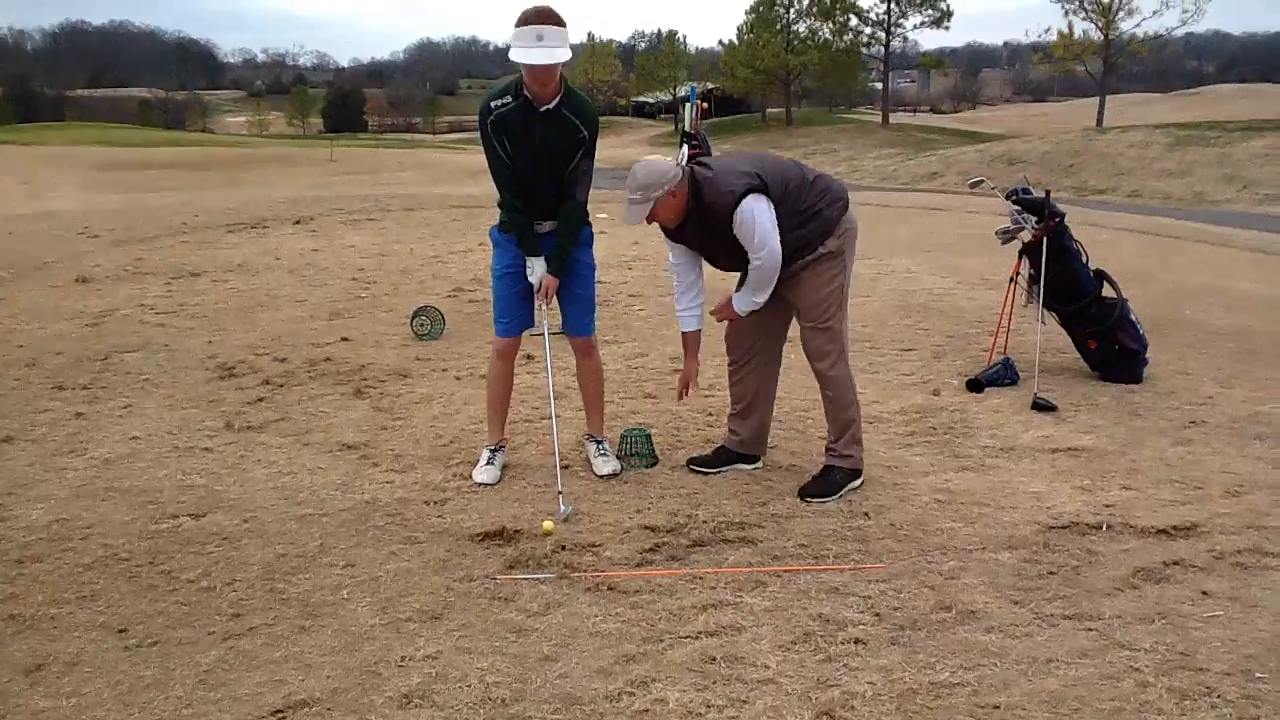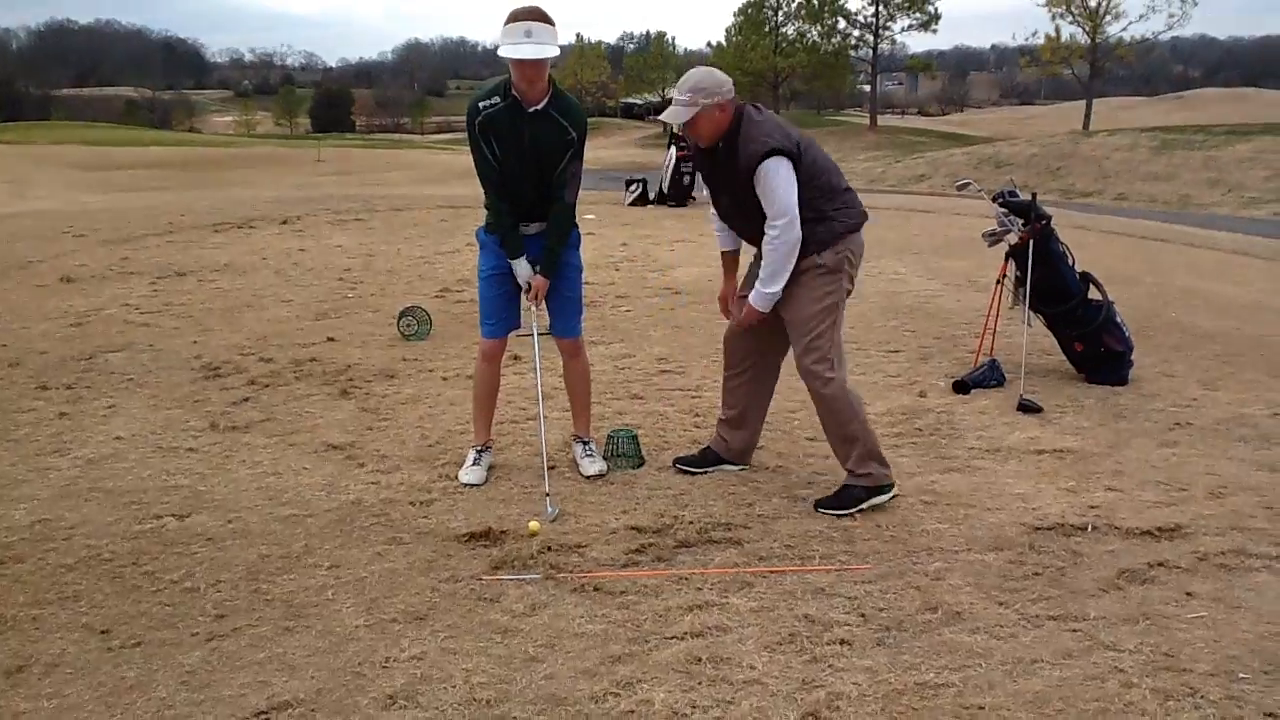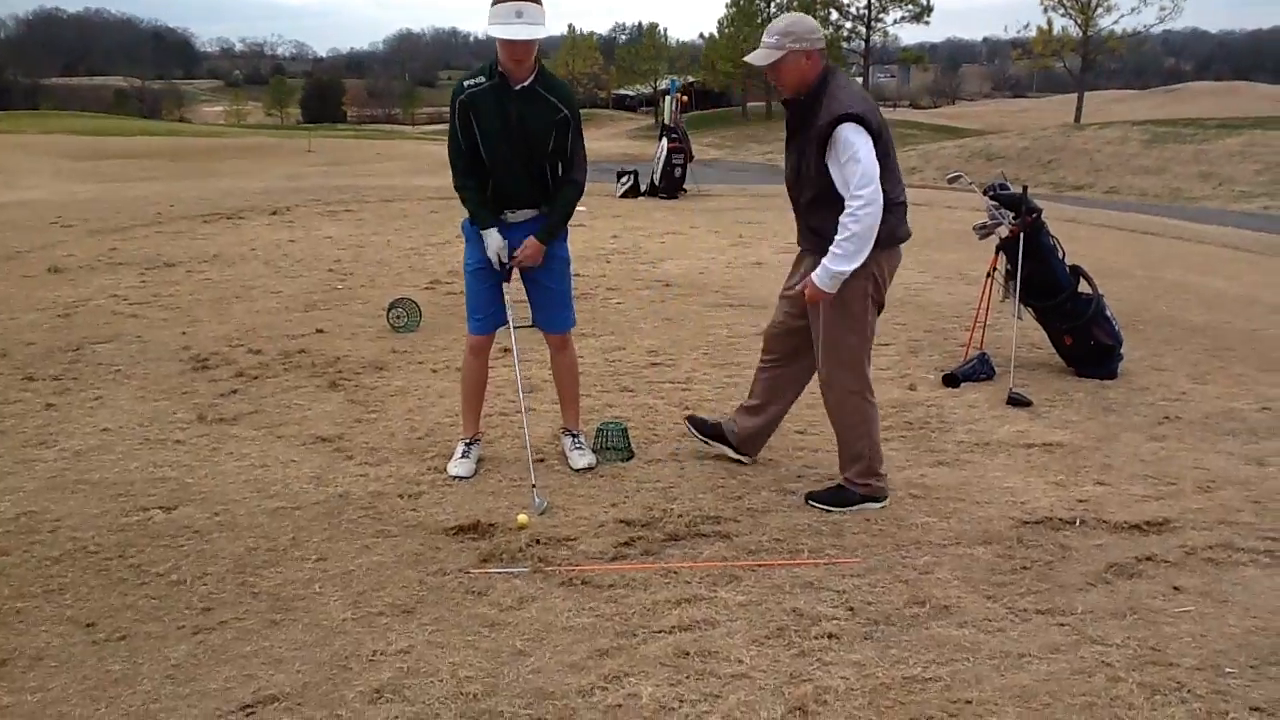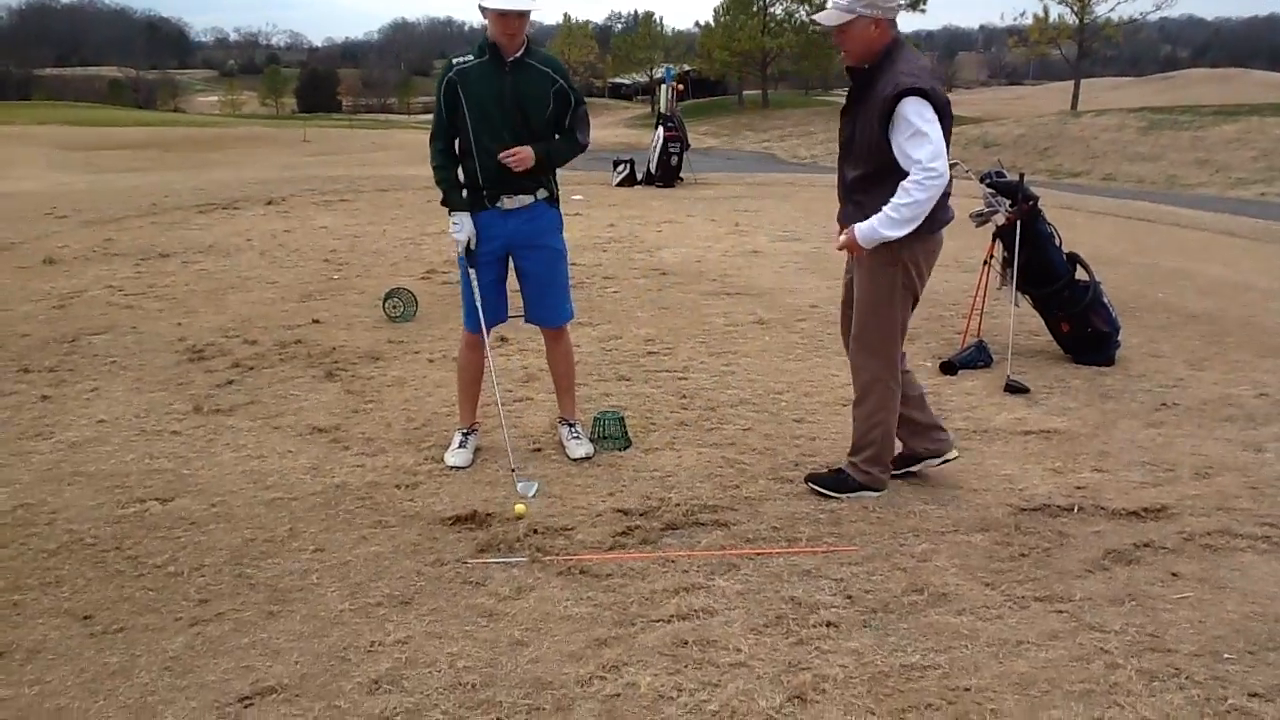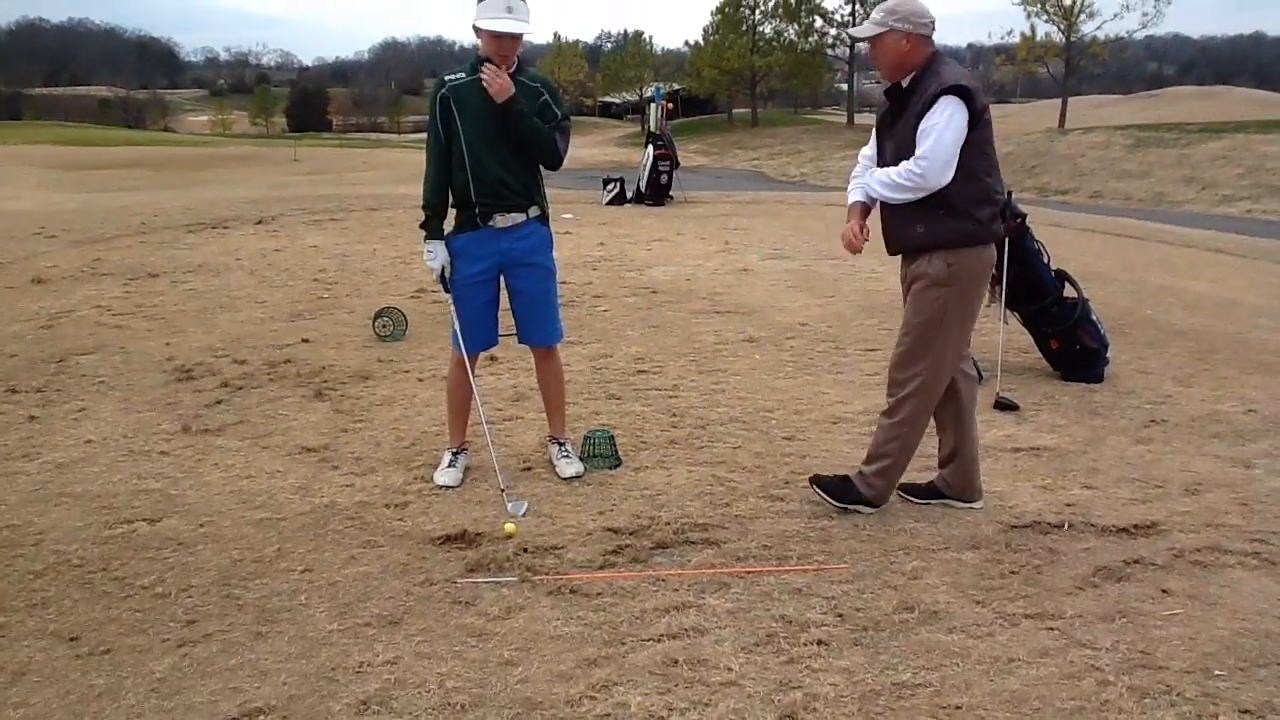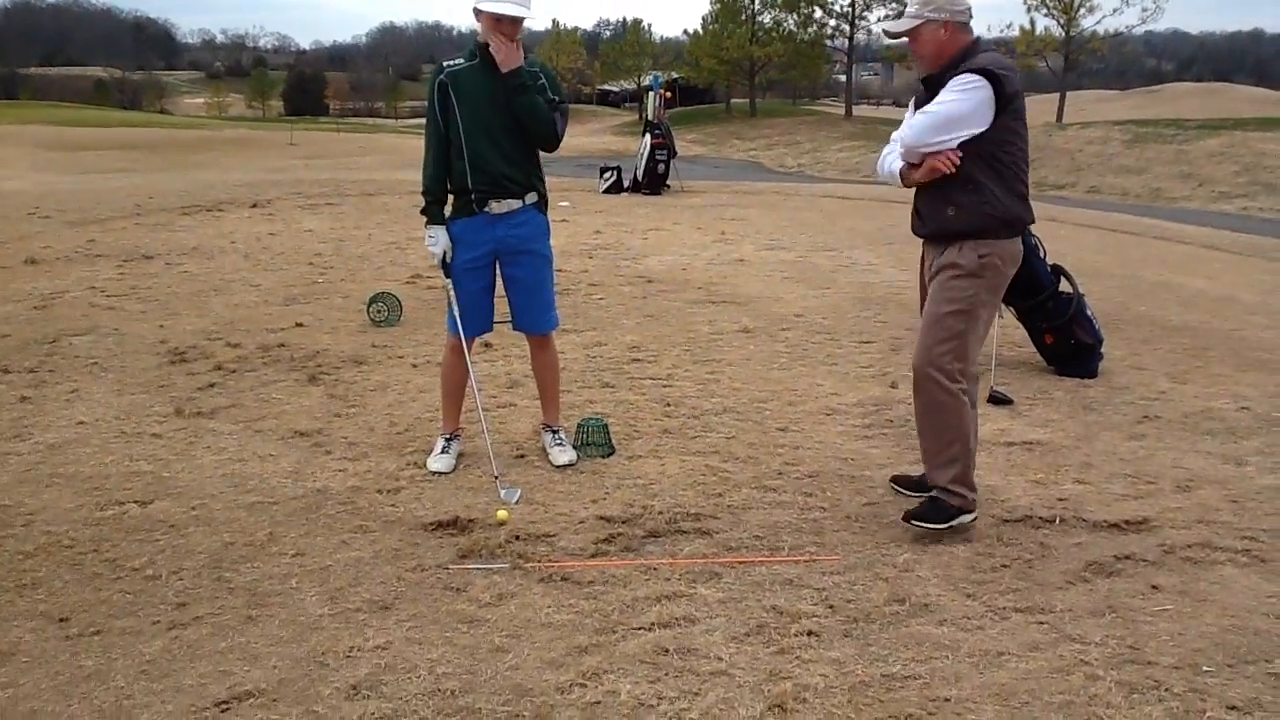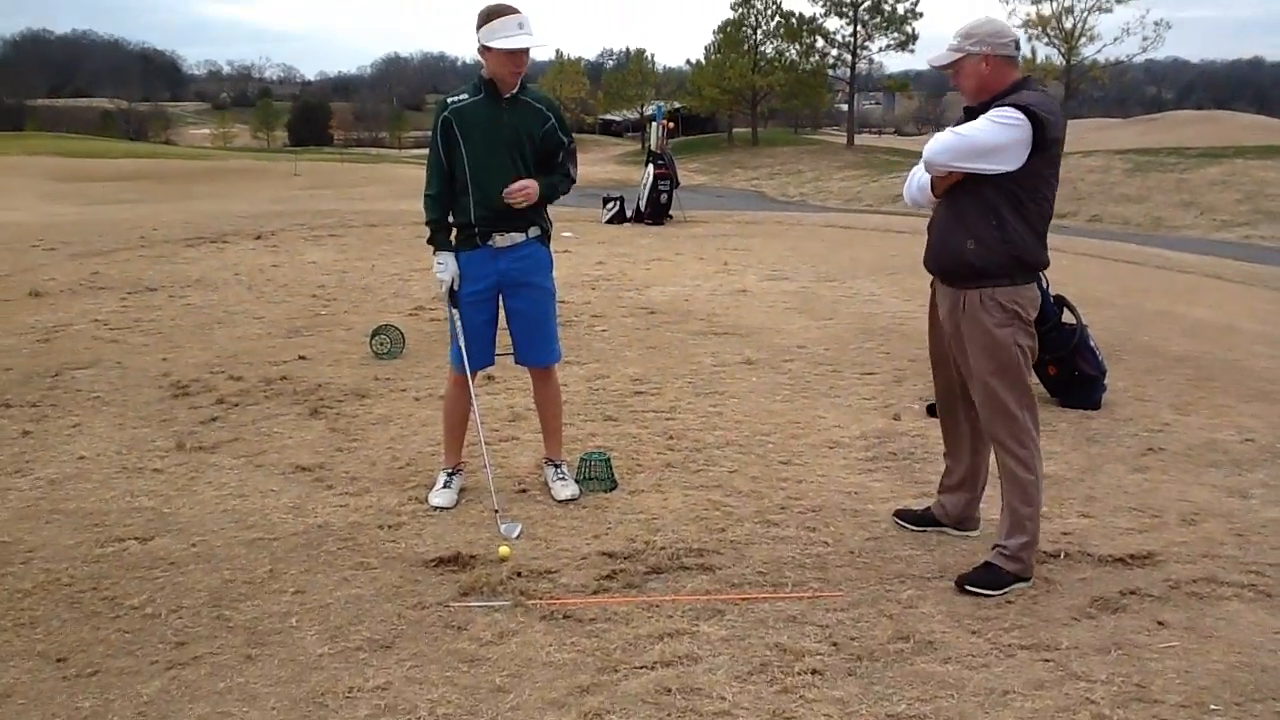
dt=0.3s
person 1, frame 1
left shoulder: (736, 200)
right shoulder: (679, 216)
left elbow: (767, 259)
right elbow: (686, 284)
left wrist: (740, 304)
right wrist: (690, 360)
left hip: (823, 237)
right hip: (770, 251)
left knee: (825, 349)
right knee: (747, 338)
left ankle: (845, 461)
right ankle: (744, 444)
person 1, frame 2
left shoulder: (767, 149)
right shoulder: (710, 147)
left elbow: (784, 228)
right elbow: (725, 211)
left wrist: (761, 298)
right wrist: (731, 277)
left hip: (825, 250)
right hip: (781, 251)
left knee: (815, 361)
right knee: (743, 342)
left ankle: (870, 477)
right ankle: (731, 447)
person 1, frame 3
left shoulder: (843, 117)
right shoulder: (805, 101)
left elbow: (867, 202)
left wrist: (830, 276)
left hip: (858, 254)
right hip: (821, 247)
left knee: (841, 369)
right knee: (784, 338)
left ankle: (865, 483)
right ankle: (743, 433)
person 1, frame 4
left shoulder: (907, 88)
right shoulder: (872, 74)
left elbow: (931, 173)
left wrist: (871, 232)
left hip: (898, 241)
right hip: (874, 235)
left knee: (874, 353)
right knee: (866, 342)
left ankle: (867, 470)
right ankle: (925, 439)
person 1, frame 5
left shoulder: (949, 94)
right shoulder: (902, 96)
left elbow: (927, 173)
right elbow: (870, 162)
left wrist: (870, 184)
right wrist: (857, 208)
left hip: (955, 256)
right hip: (928, 253)
left knee: (915, 372)
right knee: (947, 368)
left ankle: (872, 484)
right ankle: (959, 481)
person 1, frame 6
left shoulder: (982, 80)
right shoulder: (937, 86)
left elbow: (914, 138)
right elbow: (890, 156)
left wrist: (916, 152)
right wrist: (912, 169)
left hip: (979, 248)
right hip: (942, 242)
left knee: (938, 364)
right knee: (943, 363)
left ankle: (956, 492)
right ankle: (946, 470)
person 1, frame 7
left shoulder: (1024, 118)
right shoulder: (983, 119)
left elbow: (937, 154)
right elbow: (915, 186)
left wrist: (943, 168)
right wrist: (938, 182)
left hip: (997, 294)
right hip: (952, 285)
left knee: (1006, 419)
right knee: (956, 404)
left ankle: (1016, 553)
right ankle: (957, 506)
person 2, frame 1
left shoulder: (582, 114)
right shoulder: (495, 110)
left elbow: (575, 196)
right elbow: (508, 189)
left wrist: (556, 266)
right wrist: (531, 255)
left hip: (569, 236)
right hip: (515, 237)
left knee: (583, 340)
right knee: (505, 343)
left ankle: (596, 438)
right ankle: (495, 445)
person 2, frame 2
left shoulder: (570, 116)
right shoulder: (483, 110)
left elbow: (564, 197)
right elbow: (494, 189)
left wrist: (547, 269)
right wrist: (516, 257)
left hip: (556, 238)
right hip: (502, 240)
left knee: (571, 342)
right knee: (491, 345)
left ankle: (583, 440)
right ankle: (480, 446)
person 2, frame 3
left shoulder: (559, 97)
right shoulder: (469, 93)
left elbow: (573, 175)
right elbow: (463, 170)
left wrist: (544, 238)
right wrist: (486, 228)
left hip: (544, 227)
right hip: (487, 229)
left knee: (559, 335)
right knee: (479, 339)
left ankle: (572, 432)
right ankle: (469, 439)
person 2, frame 4
left shoulder: (550, 72)
right shoulder: (458, 73)
left elbow: (579, 137)
right elbow: (441, 146)
left wrist: (539, 153)
right wrist: (455, 207)
left hip: (538, 214)
right hip: (481, 216)
left knee: (554, 325)
right knee: (475, 330)
left ankle: (569, 421)
right ankle: (466, 428)
person 2, frame 5
left shoulder: (538, 89)
right shoulder: (451, 90)
left elbow: (554, 155)
right elbow: (437, 165)
left wrist: (513, 103)
right wrist: (433, 234)
left hip: (529, 232)
right hip: (471, 235)
left knee: (545, 345)
right knee: (465, 349)
left ankle: (559, 440)
right ankle: (456, 448)
person 2, frame 6
left shoulder: (537, 74)
right shoulder: (450, 76)
left elbow: (551, 138)
right elbow: (437, 152)
left wrist: (516, 74)
right wrist: (434, 219)
left hip: (525, 219)
right hip: (468, 222)
left knee: (540, 331)
right knee: (460, 337)
left ankle: (552, 428)
right ankle: (449, 434)
person 2, frame 7
left shoulder: (542, 110)
right shoulder: (454, 111)
left elbow: (566, 173)
right elbow: (438, 186)
left wrist: (540, 187)
right wrist: (441, 248)
left hip: (528, 251)
right hip: (472, 254)
left knee: (542, 364)
right knee: (462, 368)
left ankle: (554, 462)
right ankle: (451, 468)
